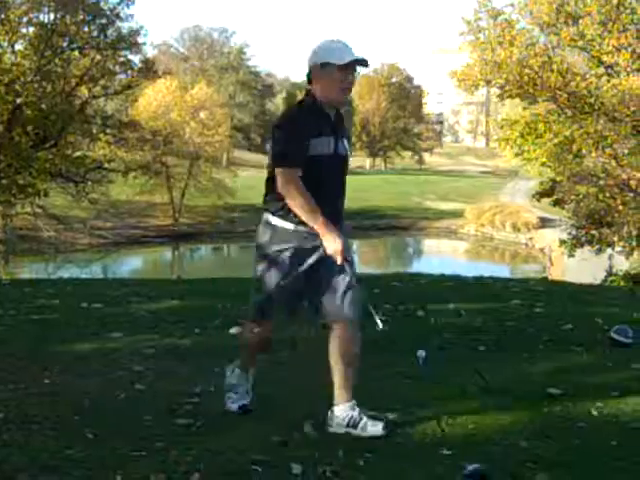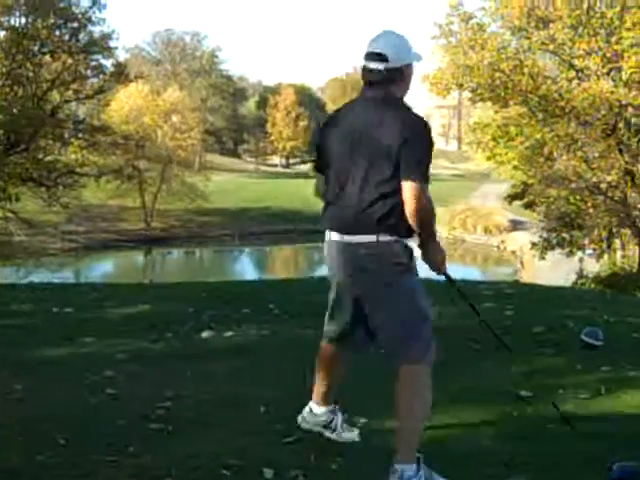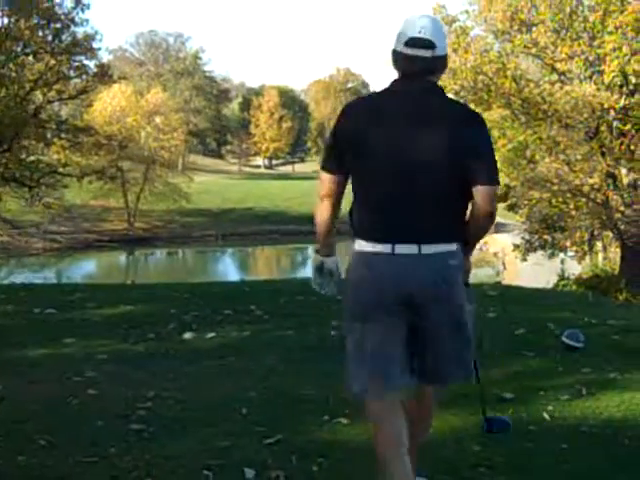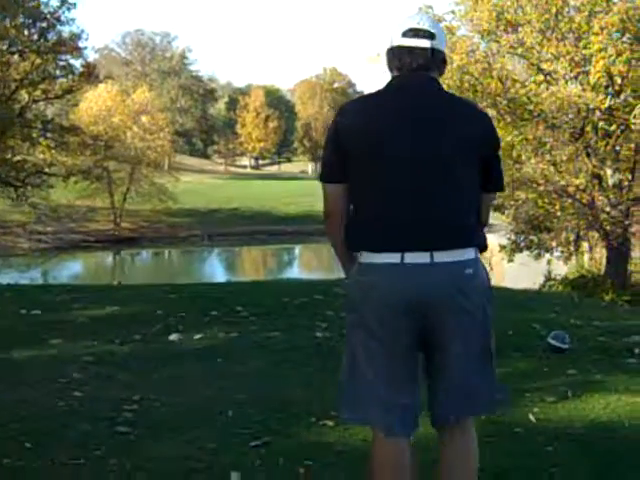
dt=0.5s
person 1, frame 1
left shoulder: (339, 122)
right shoulder: (294, 121)
right elbow: (288, 185)
left wrist: (333, 232)
right wrist: (329, 233)
left hip: (324, 235)
right hip: (287, 235)
left knee: (347, 318)
right knee: (270, 320)
left ankle: (343, 409)
right ankle: (239, 369)
person 1, frame 2
left shoulder: (333, 122)
right shoulder: (411, 125)
left elbow: (322, 190)
right elbow: (416, 202)
right wrist: (431, 246)
left hip: (338, 243)
right hip: (381, 251)
left knee: (338, 333)
right knee: (416, 354)
left ankle: (318, 409)
person 1, frame 3
left shoulder: (357, 114)
right shoulder: (467, 122)
left elbow: (327, 195)
right elbow: (486, 205)
left wrist: (323, 252)
right wrist: (462, 251)
left hip: (373, 262)
right hip: (439, 262)
left knee: (380, 390)
right knee: (426, 380)
person 1, frame 4
left shoulder: (352, 117)
right shoulder: (475, 120)
left elbow: (334, 211)
right elbow: (483, 211)
left wrist: (353, 270)
left hip: (381, 277)
right hip: (457, 274)
left knee: (389, 422)
right knee: (457, 418)
